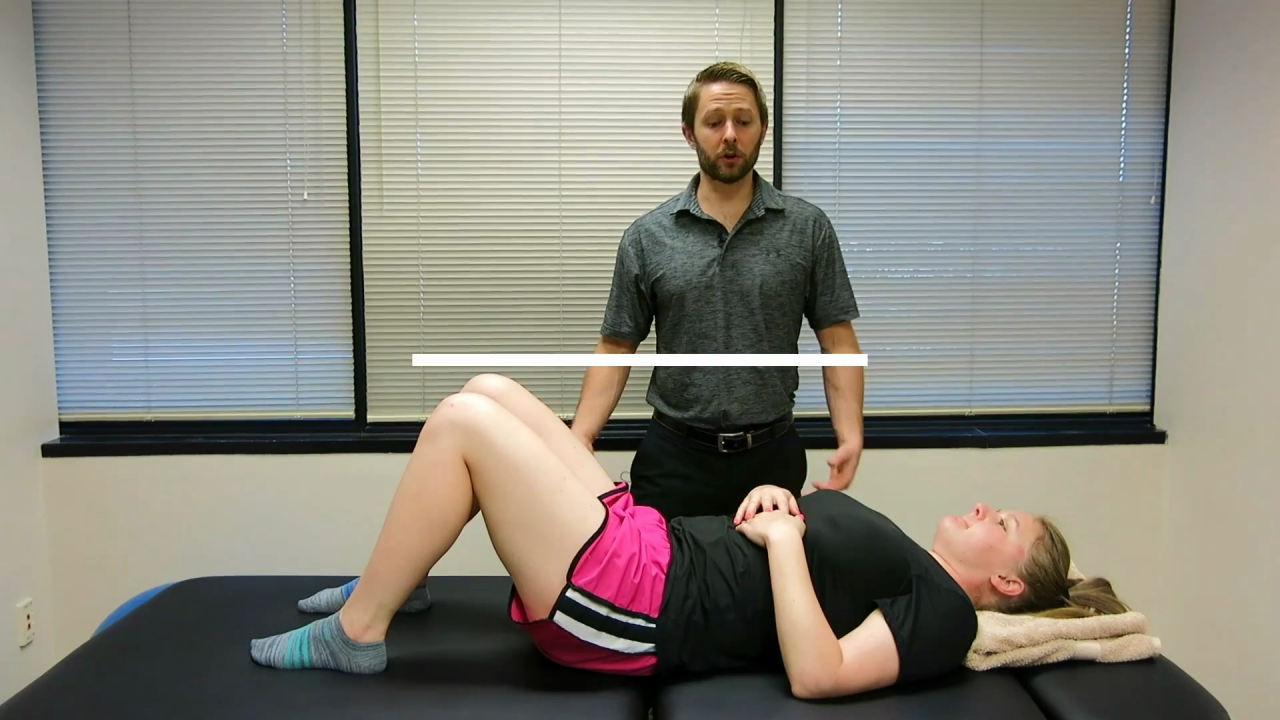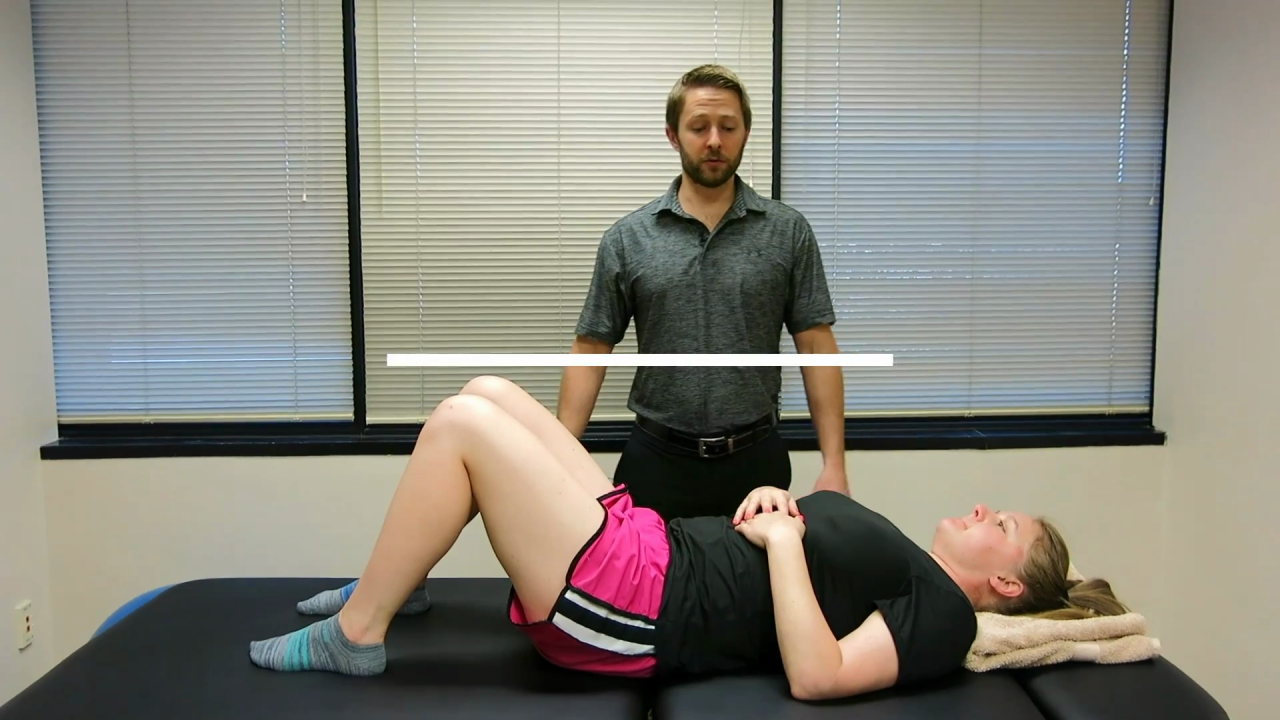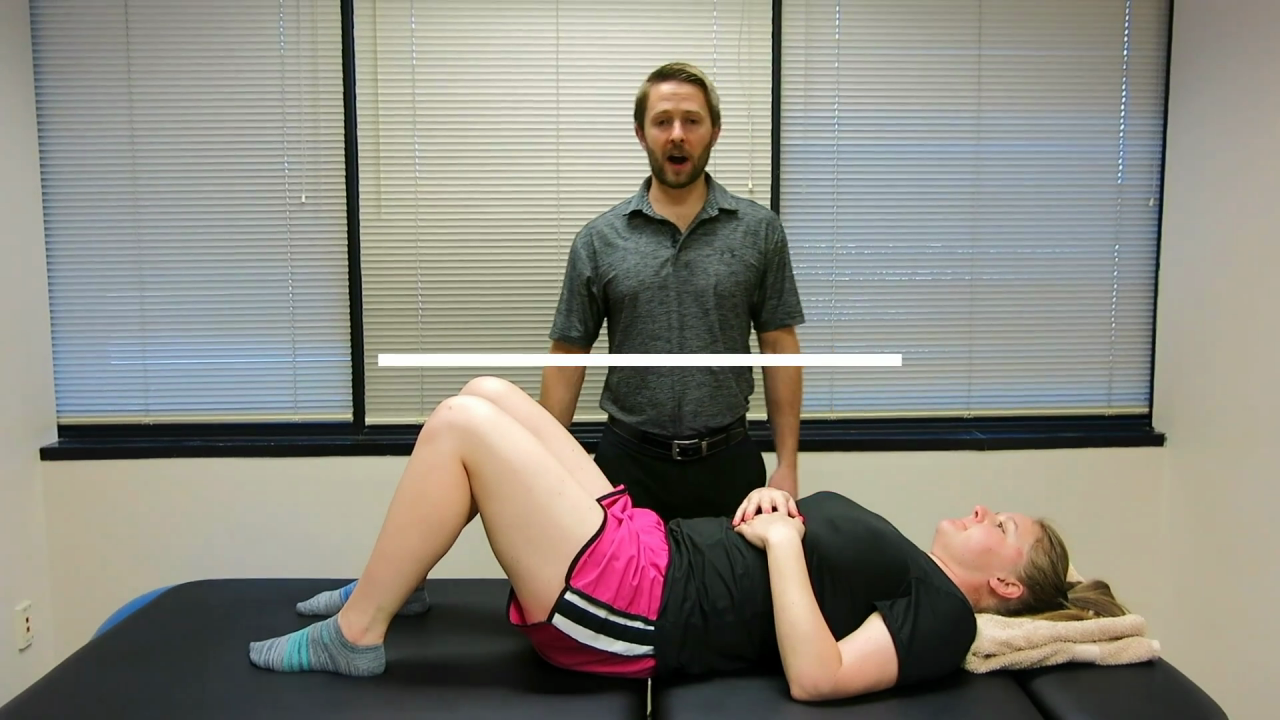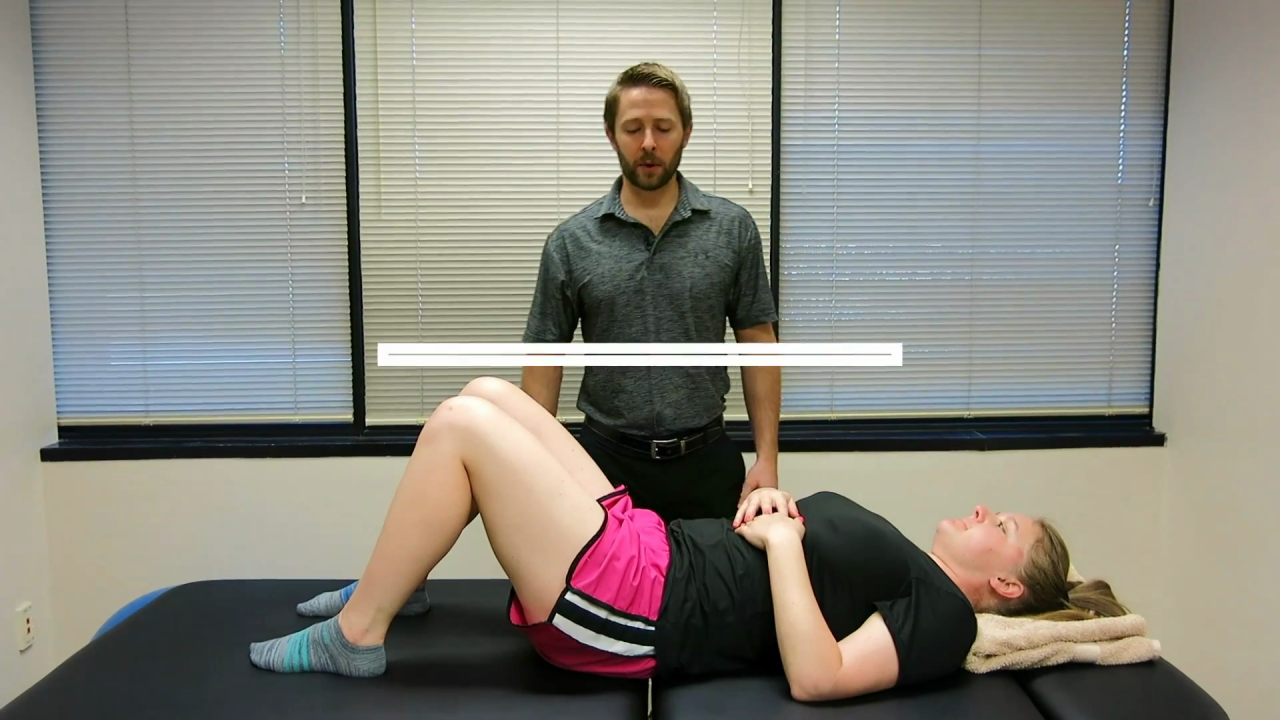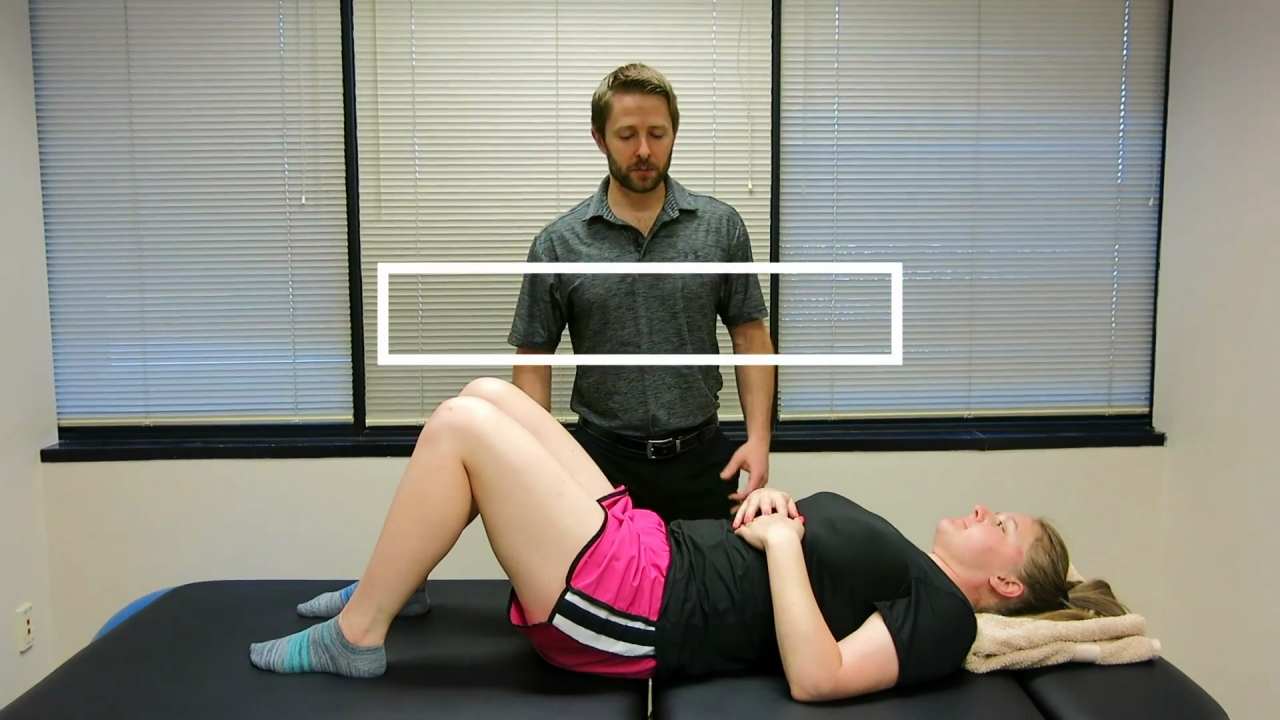
dt=0.2s
person 1, frame 1
left shoulder: (941, 614)
right shoulder: (908, 570)
left elbow: (817, 675)
left wrist: (783, 539)
right wrist: (776, 501)
left hip: (636, 607)
right hip: (651, 544)
left knee: (462, 425)
right knee: (488, 392)
left ankle: (358, 632)
right ankle: (398, 579)
person 1, frame 2
left shoulder: (941, 615)
right shoulder: (906, 570)
left elbow: (815, 675)
left wrist: (782, 540)
right wrist: (775, 500)
left hip: (634, 609)
right hip: (650, 543)
left knee: (459, 424)
right knee: (486, 393)
left ankle: (356, 633)
right ankle: (398, 581)
person 1, frame 3
left shoulder: (941, 616)
right shoulder: (907, 571)
left elbow: (814, 677)
left wrist: (781, 541)
right wrist: (773, 501)
left hip: (633, 609)
right hip: (650, 545)
left knee: (459, 424)
right knee: (486, 394)
left ankle: (355, 635)
right ankle: (394, 582)
person 1, frame 4
left shoulder: (942, 617)
right shoulder: (907, 571)
left elbow: (816, 678)
left wrist: (782, 541)
right wrist: (772, 503)
left hip: (635, 610)
right hip: (649, 546)
left knee: (460, 426)
right knee: (486, 394)
left ankle: (356, 635)
right ankle: (396, 582)
person 1, frame 5
left shoulder: (941, 617)
right shoulder: (907, 573)
left elbow: (816, 677)
left wrist: (781, 542)
right wrist: (771, 502)
left hip: (633, 611)
right hip: (649, 546)
left knee: (460, 427)
right knee: (487, 396)
left ankle: (357, 635)
right ankle: (398, 581)
person 2, frame 1
left shoulder: (808, 229)
right shoulder: (647, 236)
left elbow: (837, 338)
right elbow: (616, 346)
left wrist: (851, 436)
right wrist: (579, 438)
left hip: (771, 457)
right hip: (674, 455)
person 2, frame 2
left shoulder: (788, 232)
right shoulder: (627, 239)
left elbow: (816, 346)
right elbow: (591, 350)
left wrist: (834, 462)
left hip: (754, 460)
right hip: (658, 460)
person 2, frame 3
left shoulder: (759, 231)
right shoulder: (599, 240)
left elbow: (779, 348)
right elbow: (568, 356)
left wrist: (786, 462)
left hip: (727, 462)
right hip: (630, 462)
person 2, frame 4
left shoulder: (733, 229)
right shoulder: (571, 241)
left elbow: (756, 343)
right elbow: (545, 358)
left wrist: (765, 456)
left hip: (706, 460)
right hip: (609, 463)
person 2, frame 5
left shoulder: (721, 226)
right shoulder: (559, 243)
left elbow: (750, 334)
right elbow: (533, 359)
left wrist: (759, 437)
left hip: (702, 460)
right hip: (604, 462)
